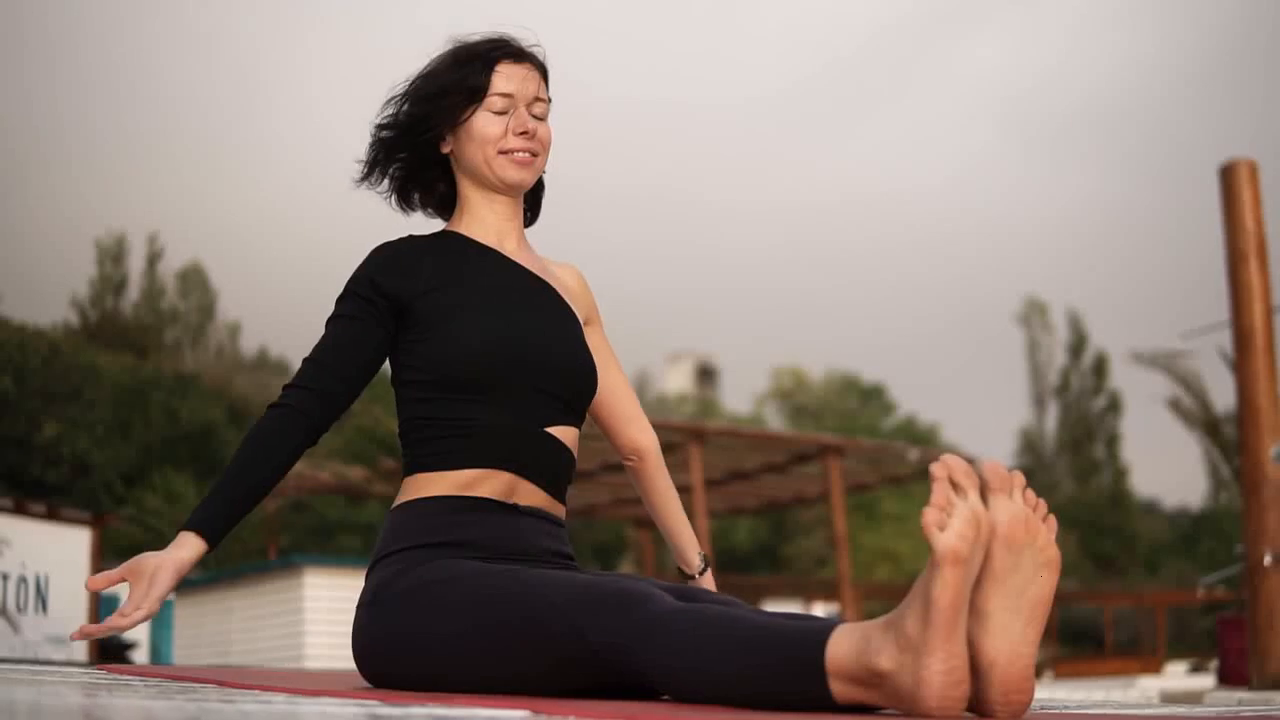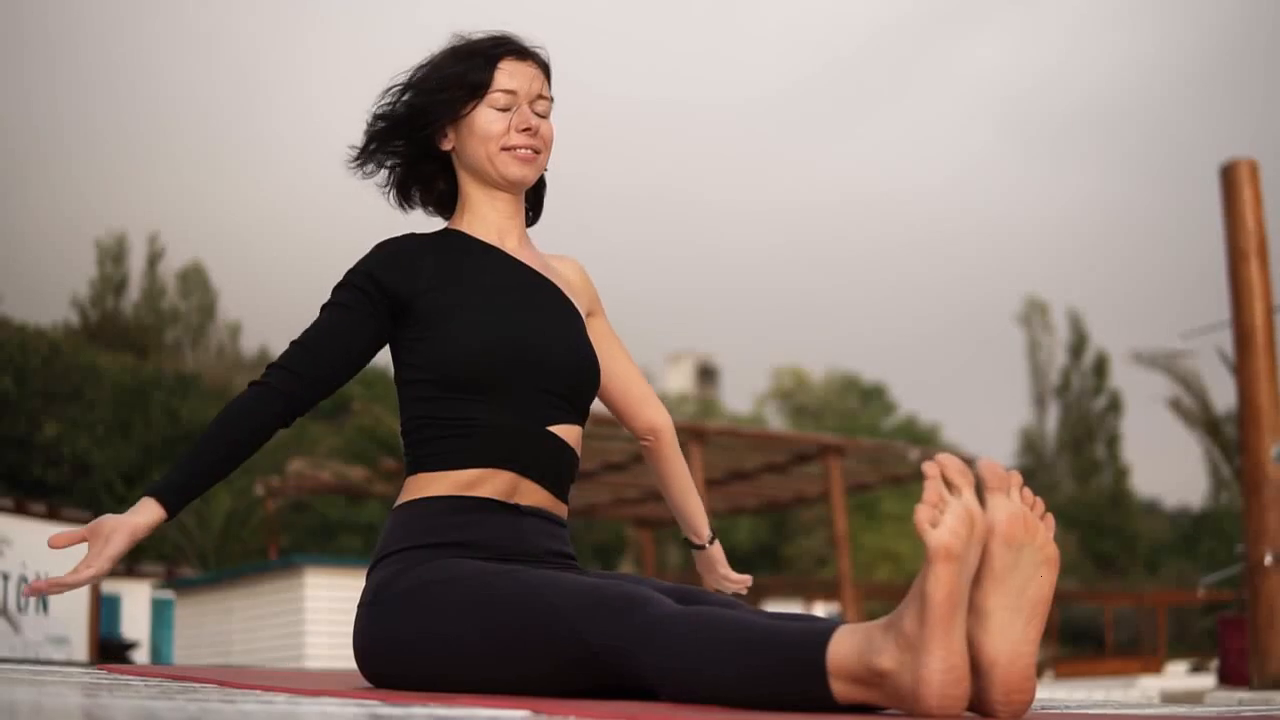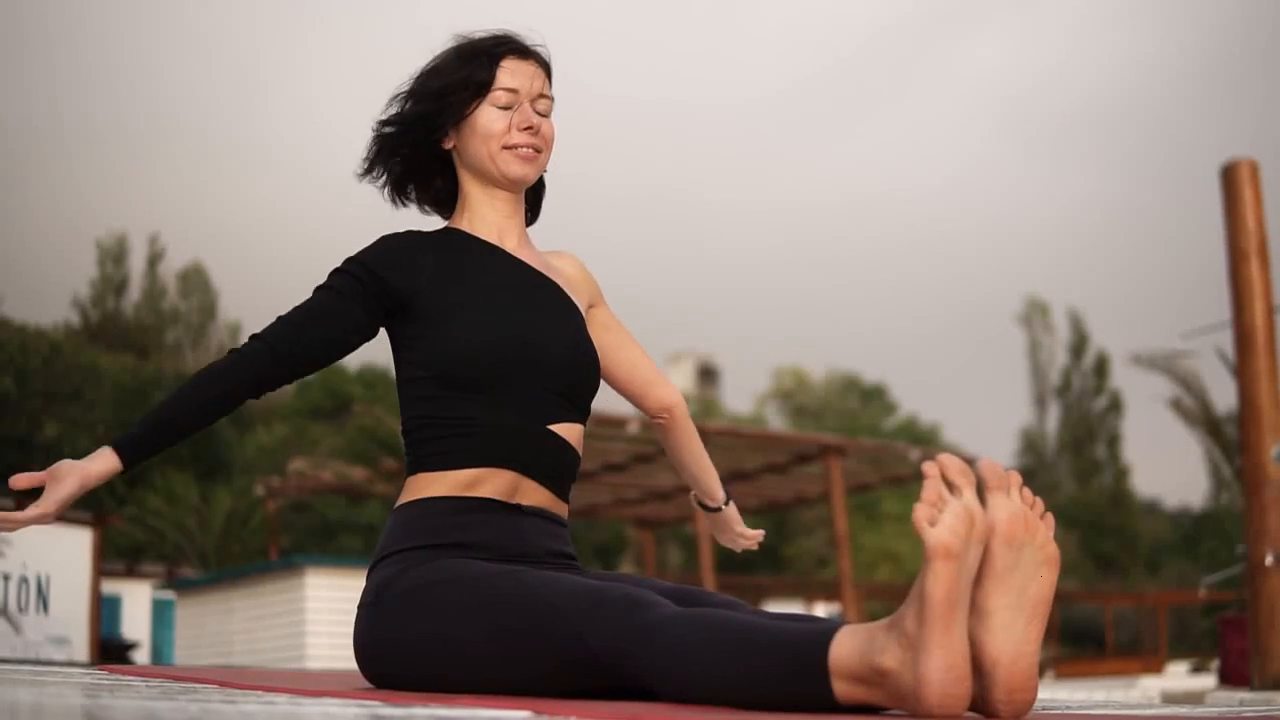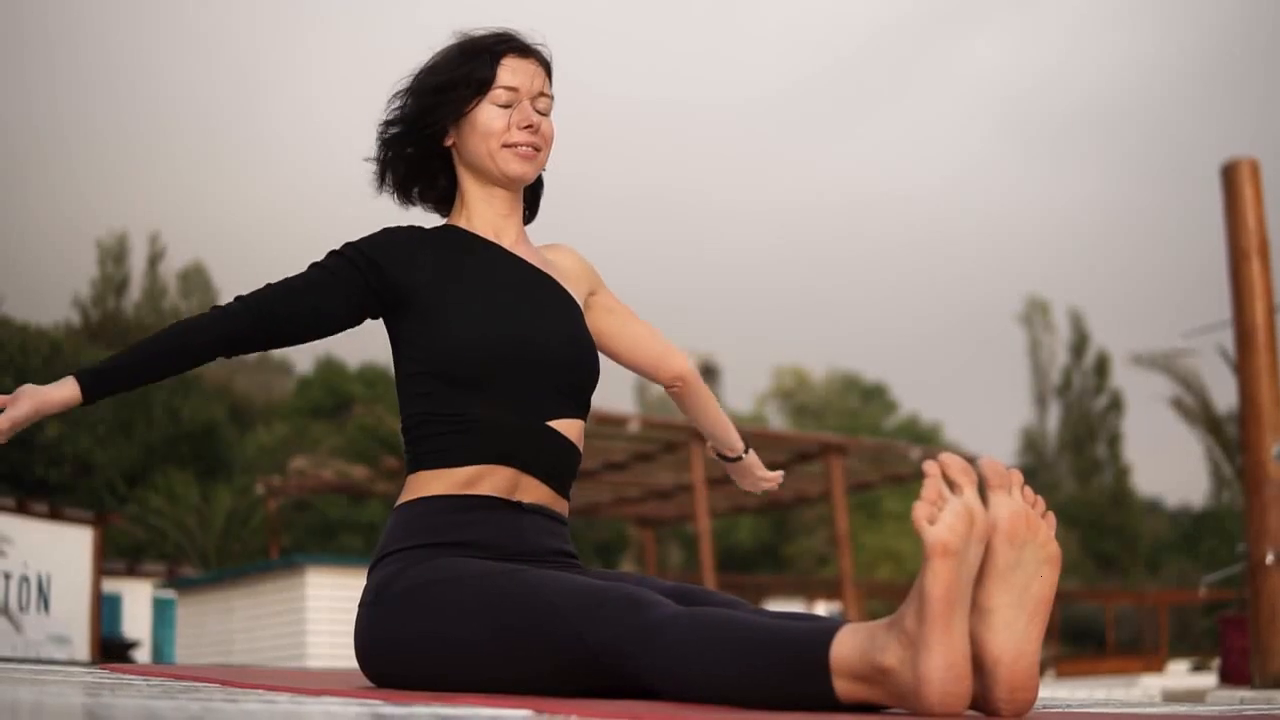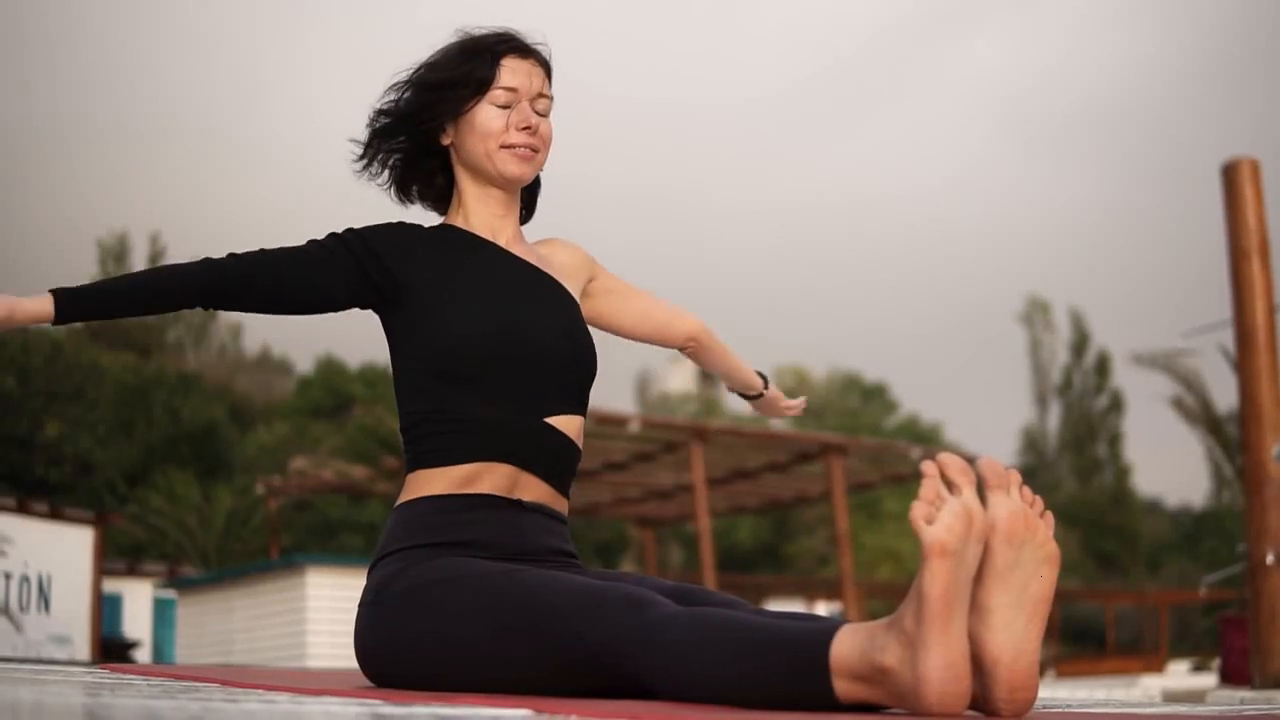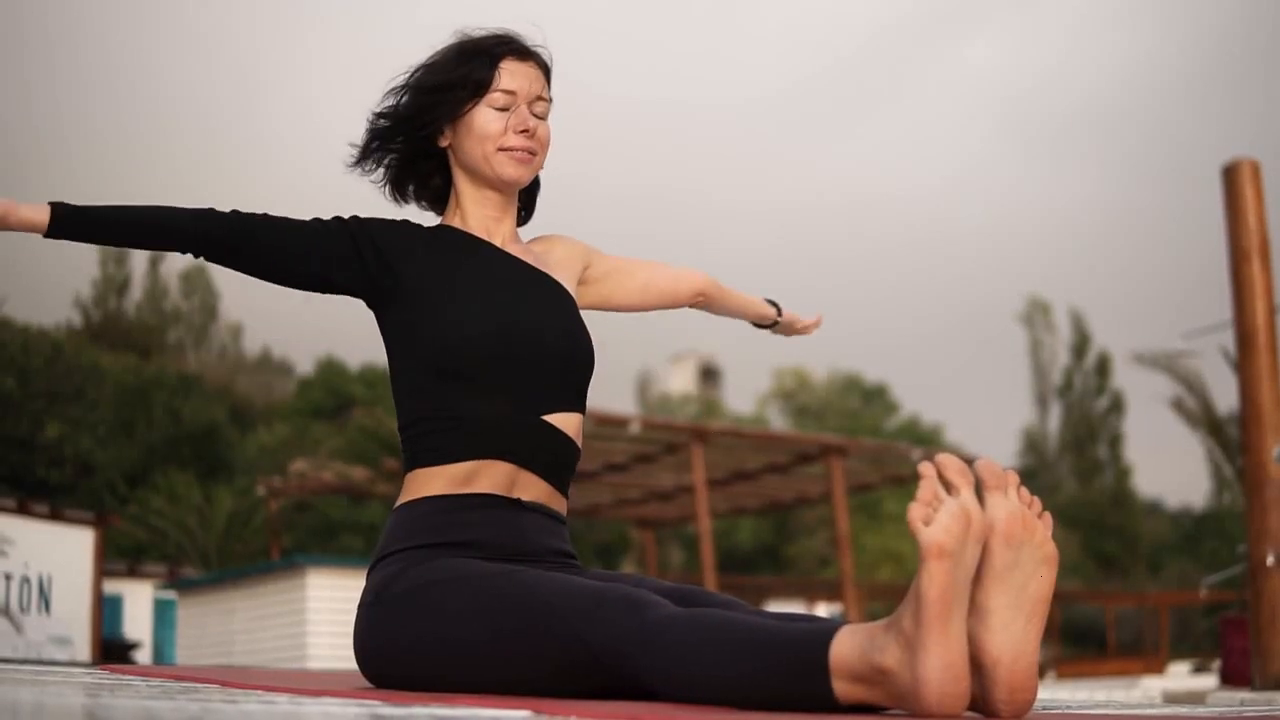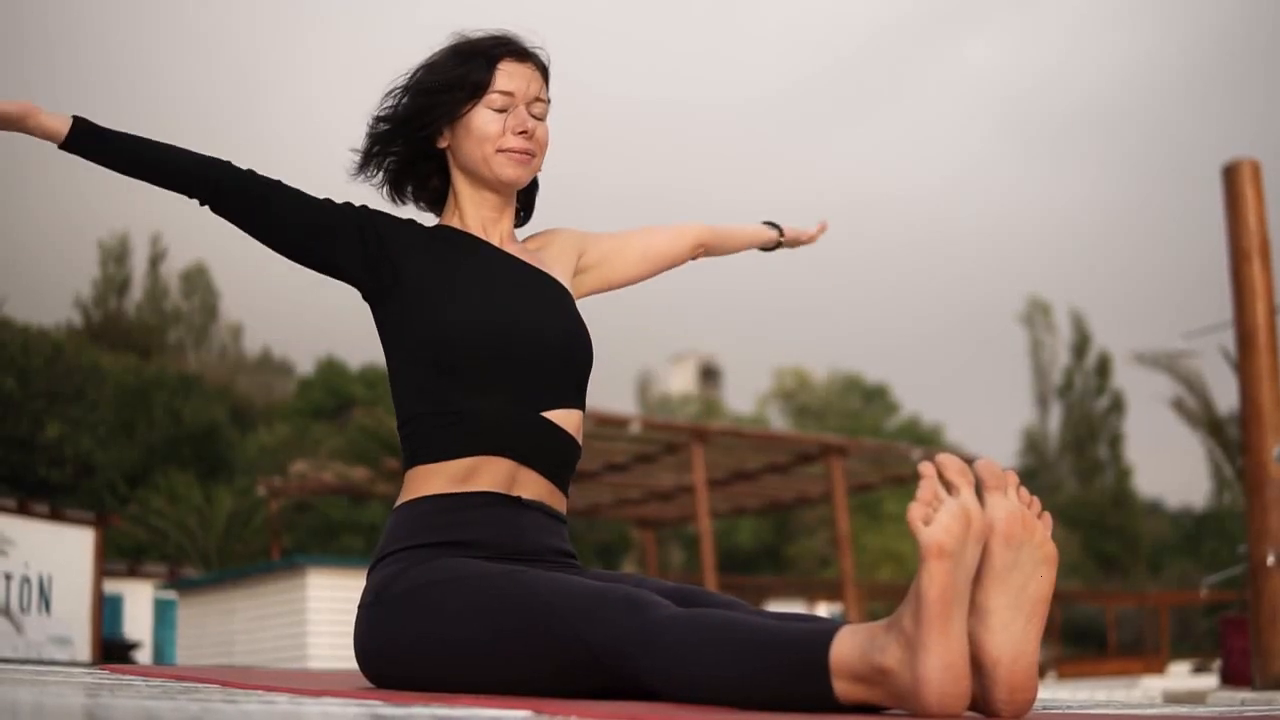
dt=0.2s
person 1, frame 1
left shoulder: (565, 286)
right shoulder: (405, 268)
left elbow: (633, 438)
right elbow: (302, 411)
left wrist: (697, 571)
right wrist: (187, 547)
left hip: (545, 567)
right hip: (431, 578)
left knee: (709, 619)
right knee: (634, 621)
person 1, frame 2
left shoulder: (566, 281)
right shoulder: (407, 268)
left elbow: (649, 421)
right elbow: (280, 392)
left wrist: (707, 547)
right wrist: (146, 515)
left hip: (546, 568)
right hip: (433, 578)
left knee: (699, 617)
right knee: (637, 625)
person 1, frame 3
left shoulder: (567, 279)
right shoulder: (406, 265)
left elbow: (664, 403)
right elbow: (255, 366)
left wrist: (719, 508)
right wrist: (105, 460)
left hip: (545, 568)
right hip: (433, 578)
left knee: (709, 615)
right knee: (638, 624)
person 1, frame 4
left shoulder: (567, 273)
right shoulder: (404, 260)
left elbow: (676, 371)
right elbow: (239, 327)
left wrist: (740, 457)
left hip: (546, 566)
right hip: (434, 577)
left knee: (711, 616)
right knee: (641, 623)
person 1, frame 5
left shoulder: (564, 268)
right shoulder: (400, 256)
left elbow: (688, 331)
right elbow: (224, 282)
left wrist: (754, 387)
left hip: (545, 566)
right hip: (434, 575)
left knee: (713, 615)
right knee: (640, 623)
person 1, frame 6
left shoulder: (560, 264)
right shoulder: (394, 254)
left elbow: (692, 284)
right elbow: (223, 234)
left wrist: (771, 313)
left hip: (545, 565)
right hip: (434, 576)
left knee: (707, 614)
right knee: (641, 625)
person 1, frame 7
left shoulder: (558, 259)
right shoulder: (393, 252)
left elbow: (693, 240)
right elbow: (228, 190)
left wrist: (774, 234)
left hip: (546, 564)
right hip: (434, 578)
left knee: (709, 615)
right knee: (641, 627)
